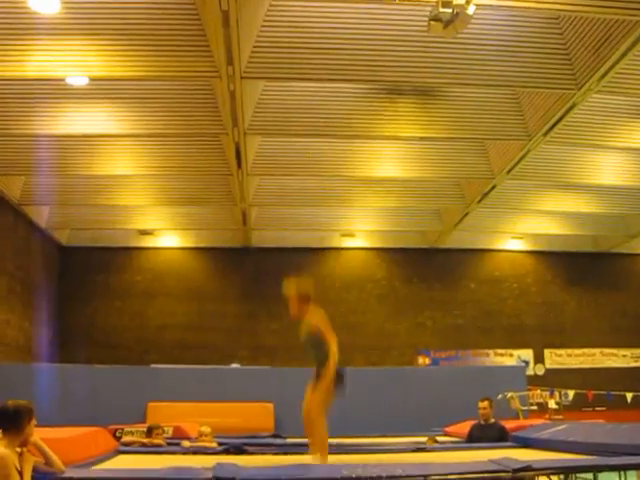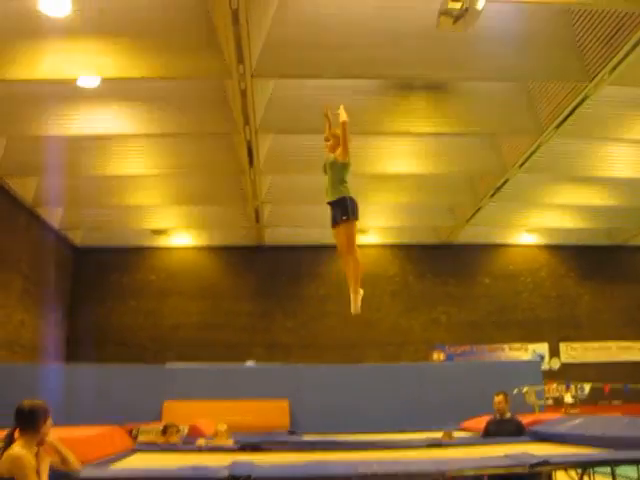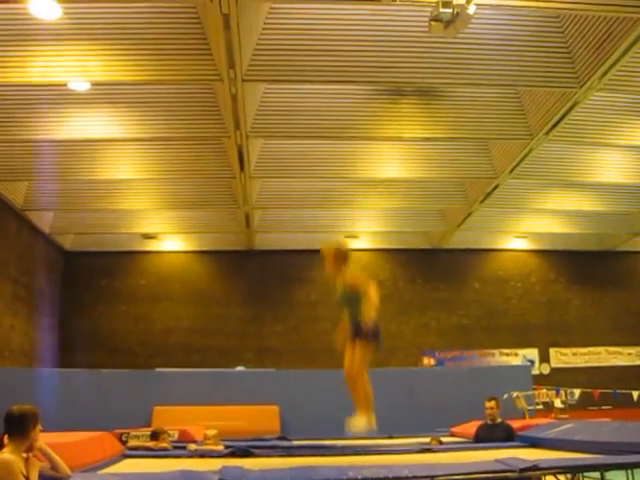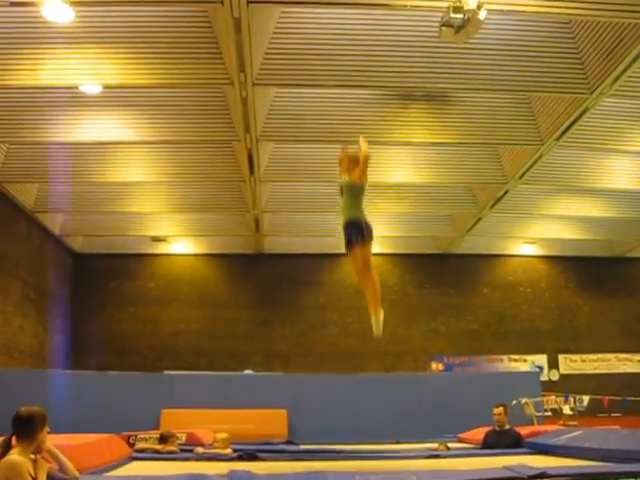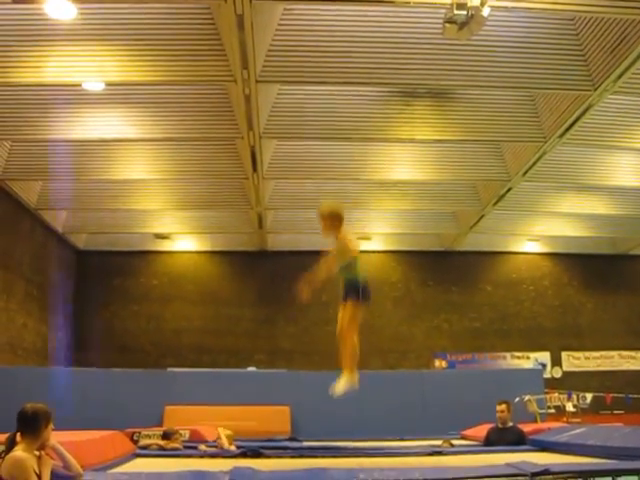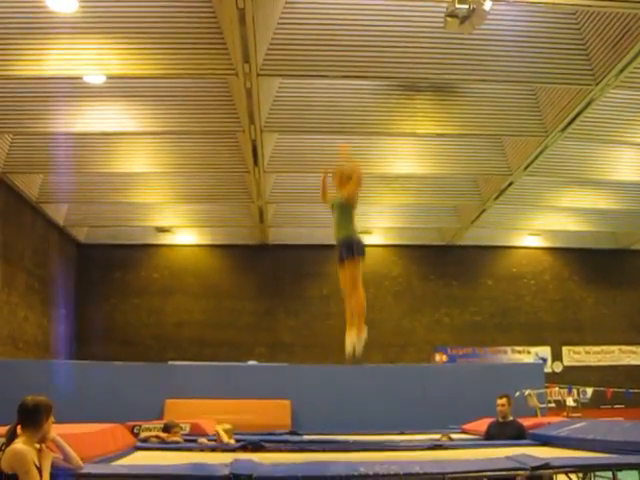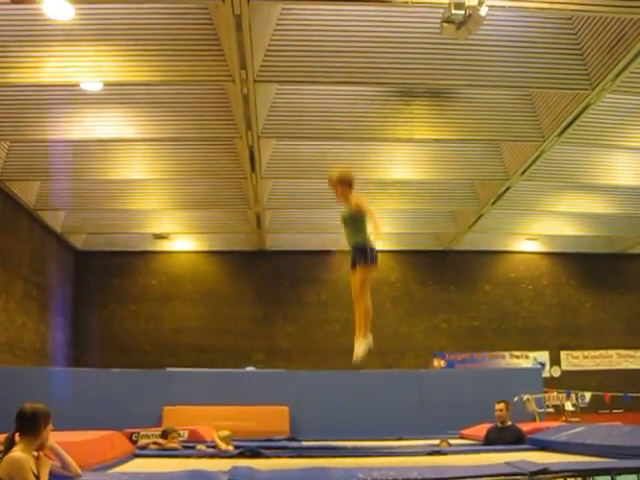
dt=0.7s
person 1, frame 1
left shoulder: (316, 319)
right shoulder: (307, 320)
left elbow: (333, 347)
left wrist: (329, 377)
left hip: (328, 372)
right hip: (320, 373)
left knee: (316, 414)
right knee: (307, 412)
left ankle: (322, 458)
right ankle: (317, 454)
person 1, frame 2
left shoulder: (343, 153)
right shoulder: (331, 156)
left elbow: (344, 126)
right elbow: (330, 137)
left wrist: (342, 114)
right wrist: (328, 122)
left hip: (344, 203)
right hip: (335, 205)
left knee: (350, 249)
right knee: (344, 251)
left ankle: (356, 290)
right ankle: (354, 291)
person 1, frame 3
left shoulder: (350, 277)
right shoulder: (341, 280)
left elbow: (372, 289)
left wrist: (371, 313)
right wrist: (342, 334)
left hip: (367, 329)
right hip: (356, 329)
left knee: (358, 372)
right knee: (349, 373)
left ankle: (368, 416)
right ankle: (362, 413)
person 1, frame 4
left shoulder: (359, 176)
right shoulder: (347, 180)
left elbow: (365, 156)
right elbow: (344, 169)
left wrist: (363, 144)
right wrist: (344, 155)
left hip: (358, 225)
right hip: (350, 227)
left knee: (366, 270)
right knee: (361, 273)
left ankle: (377, 310)
right ankle: (373, 311)
person 1, frame 5
left shoulder: (345, 238)
right shoulder: (338, 242)
left elbow: (353, 251)
right elbow: (328, 265)
right wrist: (310, 283)
left hip: (356, 288)
right hip: (350, 288)
left knee: (349, 331)
right knee: (342, 332)
left ankle: (350, 374)
right ankle: (348, 375)
person 1, frame 6
left shoulder: (350, 193)
right shoulder: (338, 199)
left elbow: (359, 177)
right elbow: (324, 198)
left wrist: (348, 158)
right wrist: (324, 180)
left hip: (352, 244)
right hip: (343, 245)
left knee: (355, 288)
right knee: (347, 292)
left ankle: (360, 329)
right ankle: (351, 330)
person 1, frame 7
left shoulder: (357, 201)
right shoulder: (347, 206)
left elbow: (369, 211)
left wrist: (375, 222)
left hip: (364, 250)
right hip: (356, 252)
left knee: (362, 295)
right knee: (357, 298)
left ankle: (364, 336)
right ankle: (360, 337)
